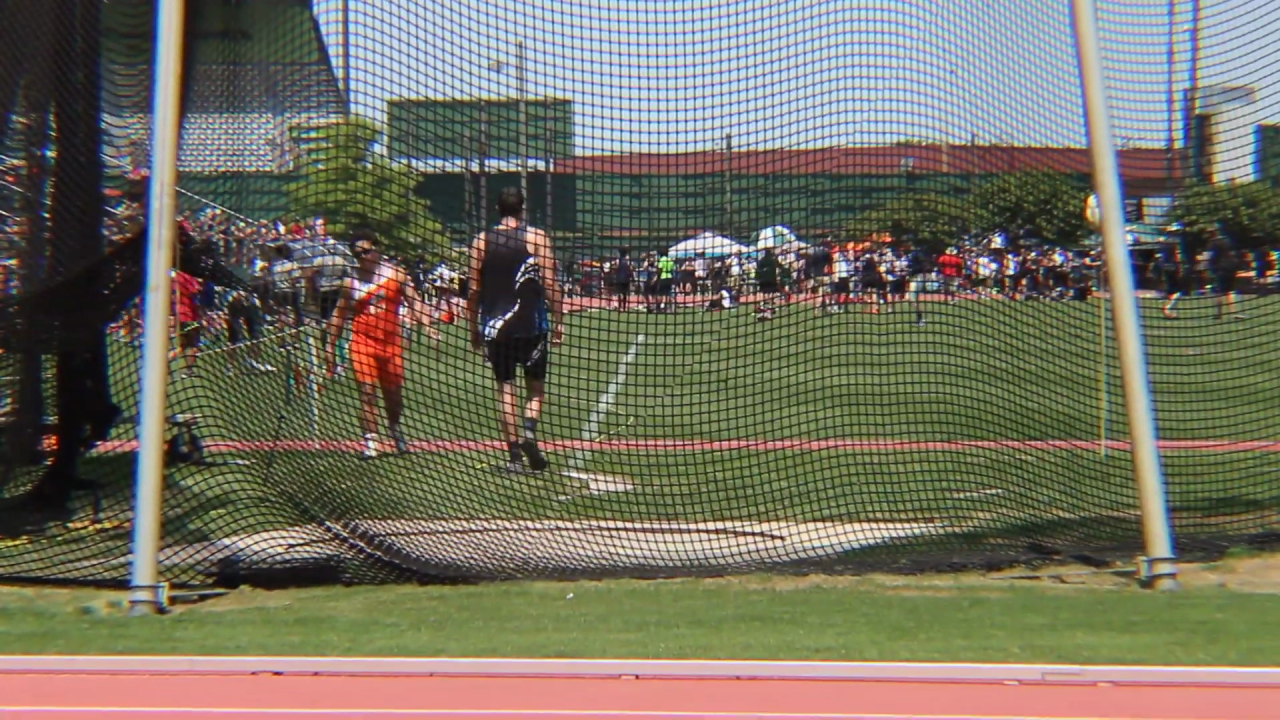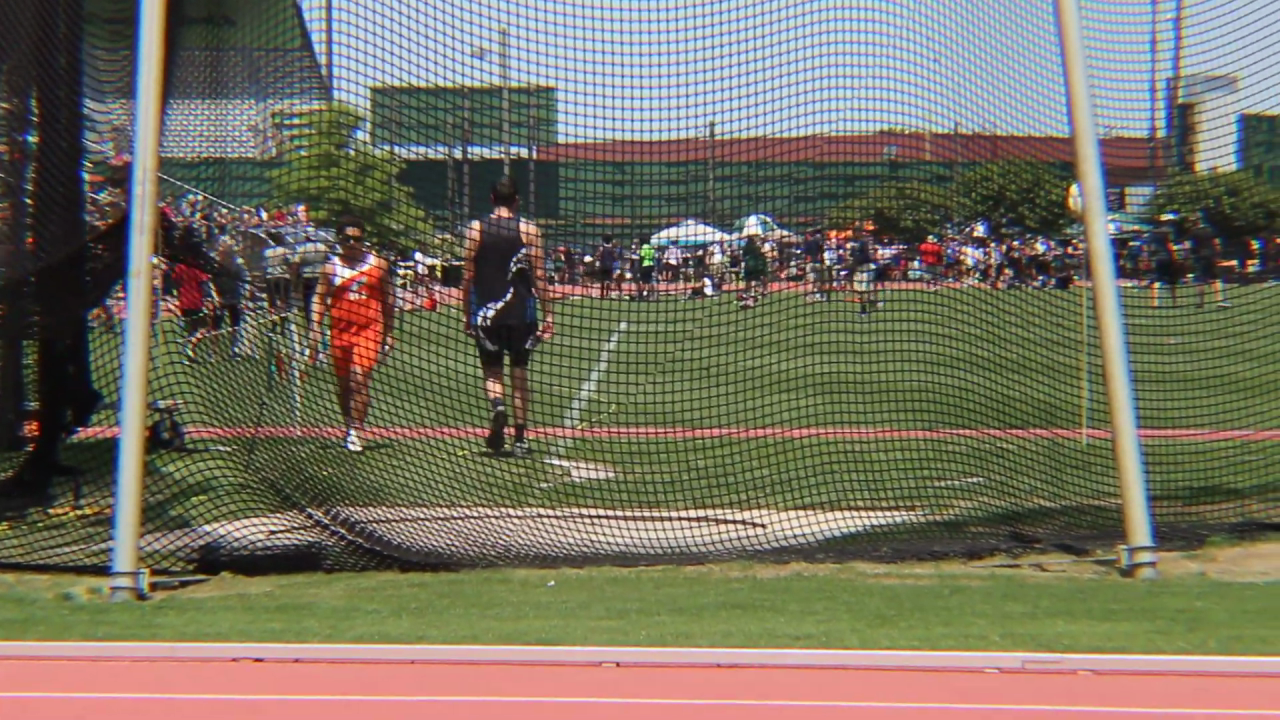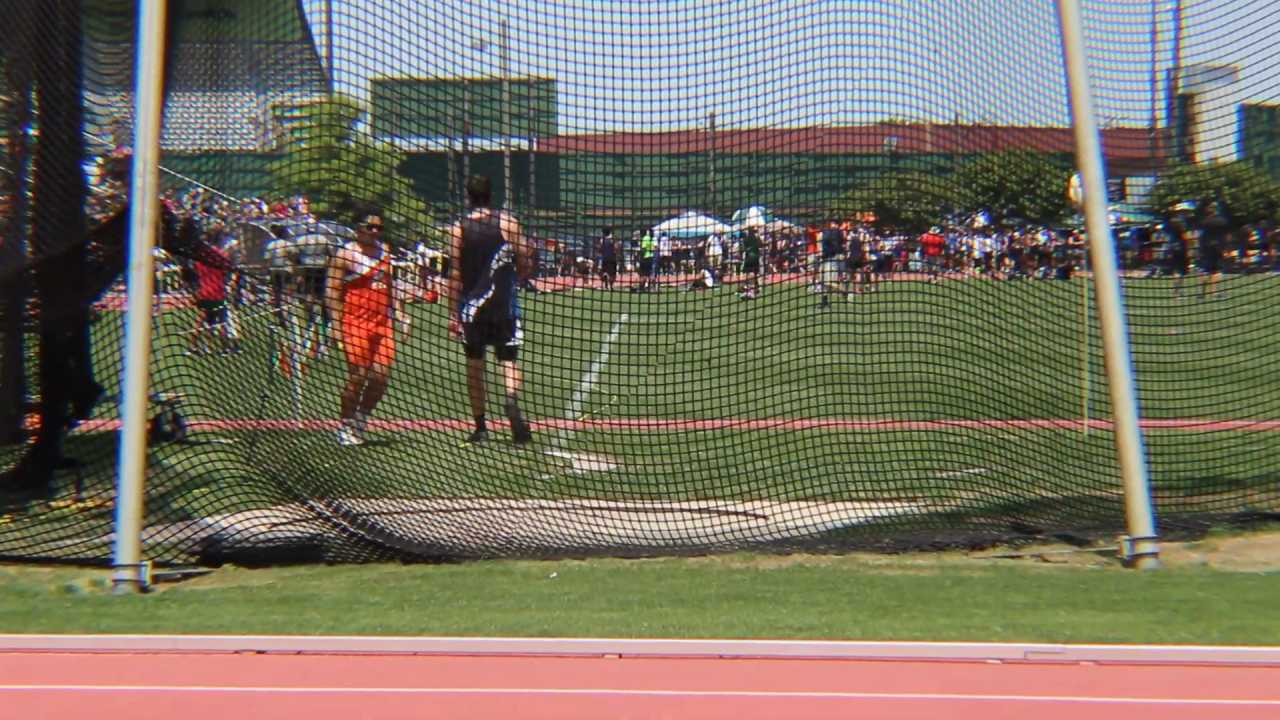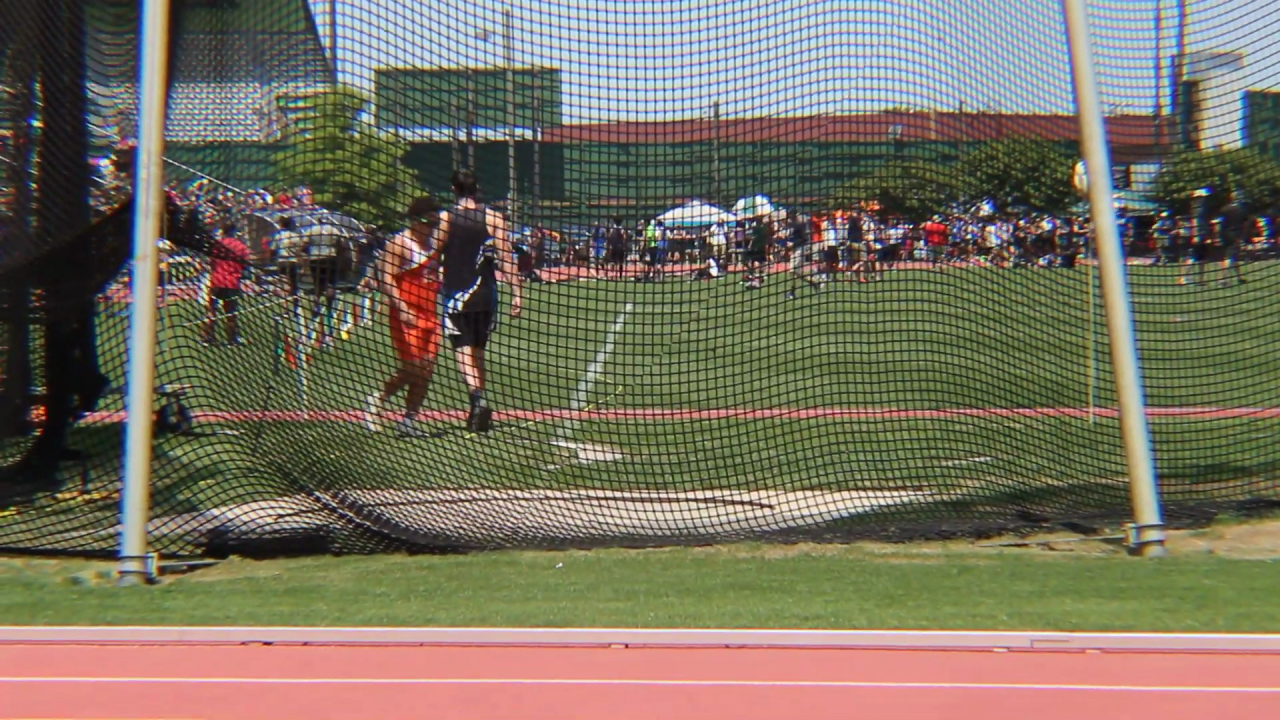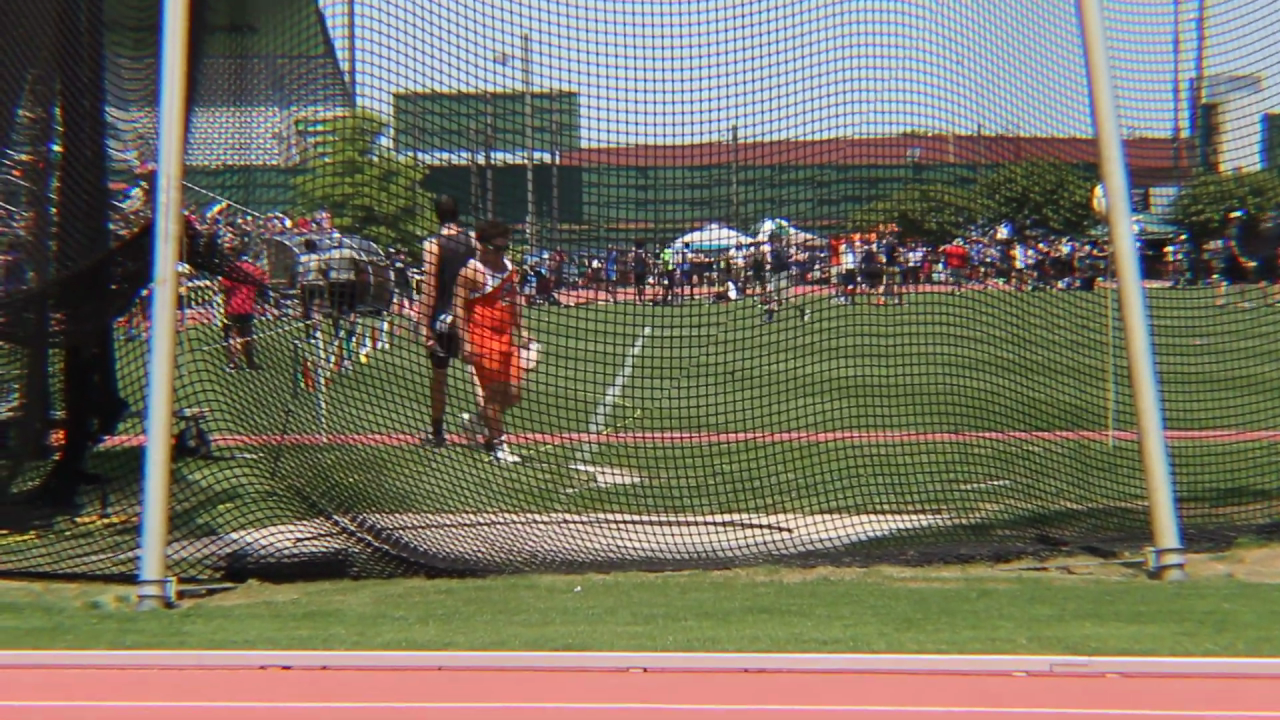
dt=0.5s
person 1, frame 1
left shoulder: (482, 241)
right shoulder: (537, 237)
left elbow: (474, 289)
right elbow: (550, 284)
left wrist: (473, 328)
right wrist: (558, 320)
left hip: (495, 327)
right hip: (531, 325)
left knee: (506, 388)
right knee: (535, 383)
left ankle: (514, 457)
right ankle: (529, 430)
person 1, frame 2
left shoulder: (476, 228)
right shoulder: (528, 228)
left elbow: (468, 275)
right elbow: (539, 276)
left wrist: (467, 313)
right wrist: (548, 315)
left hip: (487, 313)
right hip: (521, 313)
left knee: (492, 371)
right knee: (519, 372)
left ankle: (498, 408)
right ankle: (520, 439)
person 1, frame 3
left shoulder: (459, 228)
right shoulder: (508, 223)
left elbow: (455, 274)
right elbow: (526, 266)
left wrist: (453, 313)
left hip: (471, 308)
right hip: (505, 307)
left knee: (475, 367)
right knee: (508, 362)
left ankle: (480, 427)
right ankle: (512, 401)
person 1, frame 4
left shoulder: (444, 218)
right shoulder: (494, 217)
left elbow: (435, 259)
right elbow: (504, 258)
right wrist: (517, 293)
left hip: (456, 298)
right hip: (486, 297)
left knee: (462, 354)
right knee: (477, 353)
left ankle: (479, 400)
right ankle: (476, 413)
person 1, frame 5
left shoulder: (432, 245)
right shoulder: (476, 241)
left elbow: (428, 288)
left wrist: (426, 325)
left hip: (443, 321)
left knee: (438, 375)
left ankle: (437, 434)
person 2, frame 1
left shoulder: (396, 275)
right shoulder: (350, 282)
left elbow: (415, 303)
right elbow: (339, 315)
right wrist: (330, 345)
left hip: (392, 343)
right hip: (362, 343)
left knee: (393, 394)
right knee: (367, 393)
left ankle: (394, 428)
right ankle: (371, 443)
person 2, frame 2
left shoulder: (379, 263)
right shoulder: (331, 266)
left elbow: (389, 298)
right elbow: (319, 298)
left wrist: (388, 332)
right wrist: (315, 328)
left hip: (370, 331)
right hip: (340, 332)
left knee: (360, 380)
right knee: (343, 384)
left ankle: (354, 433)
right ankle: (352, 421)
person 2, frame 3
left shoulder: (384, 251)
right shoulder: (345, 255)
right elbow: (332, 291)
left wrist: (399, 313)
right wrist: (337, 323)
left hip: (382, 323)
right hip: (356, 324)
left knee: (381, 377)
right knee: (358, 376)
left ankle: (361, 417)
right ankle: (346, 426)
person 2, frame 4
left shoulder: (431, 243)
right shoulder: (398, 245)
right elbow: (386, 279)
left wrist: (433, 311)
right wrist: (405, 309)
left hip: (429, 317)
right hip: (404, 316)
left knee: (426, 371)
right knee: (410, 370)
left ankle: (409, 419)
right ankle: (378, 400)
person 2, frame 5
left shoulder: (508, 267)
right shoulder: (471, 271)
right elbow: (459, 307)
left wrist: (521, 332)
right wrist: (465, 342)
left hip: (506, 338)
right hip: (483, 339)
left knee: (513, 393)
right knee: (495, 392)
left ankle: (485, 430)
right ankle: (497, 445)
